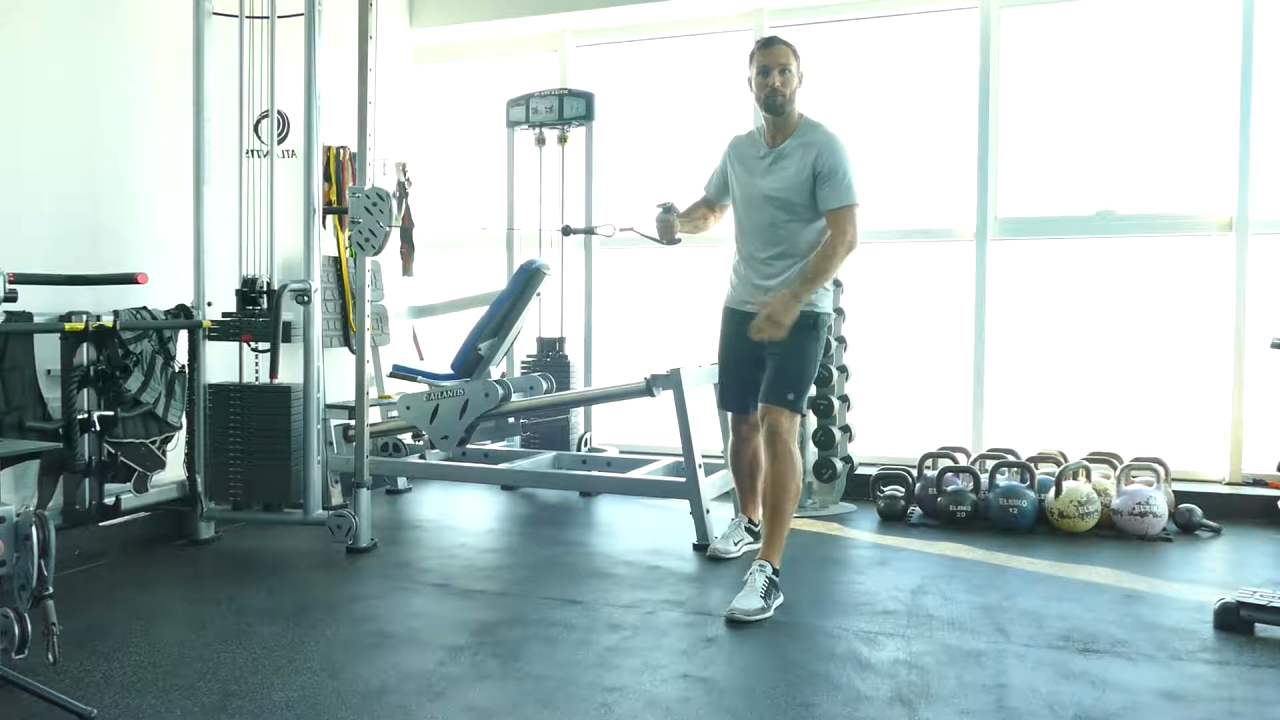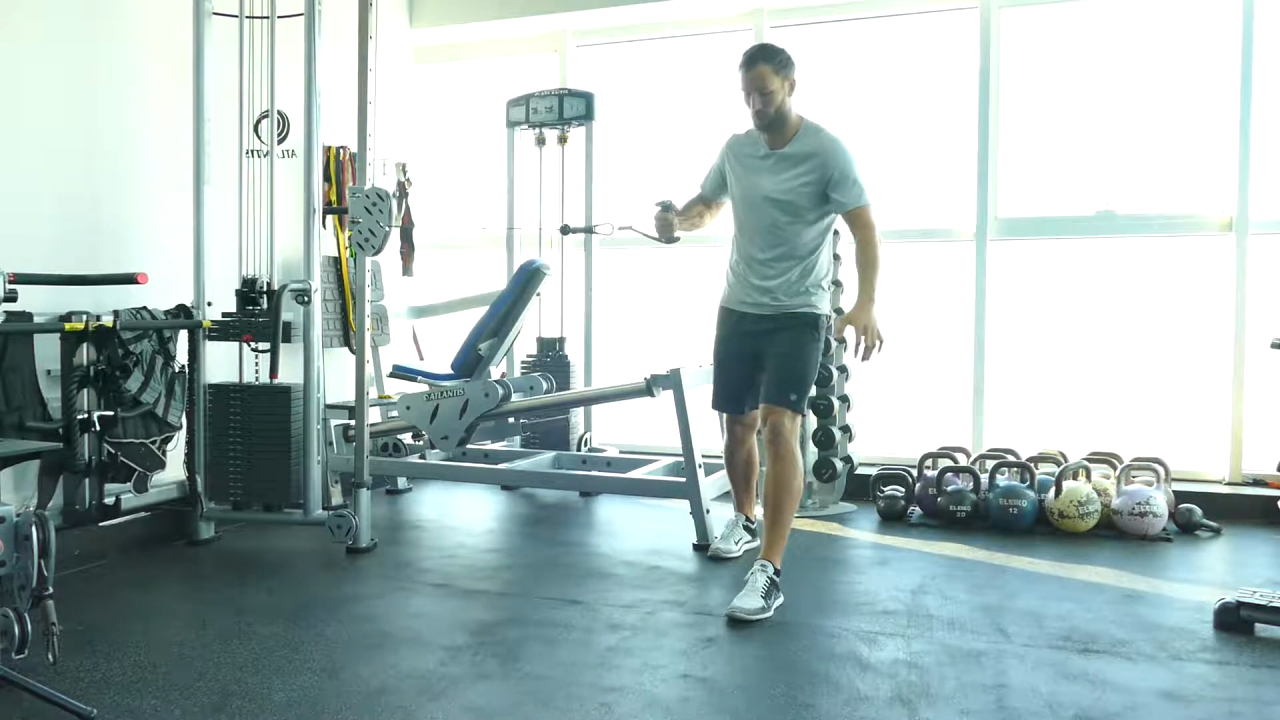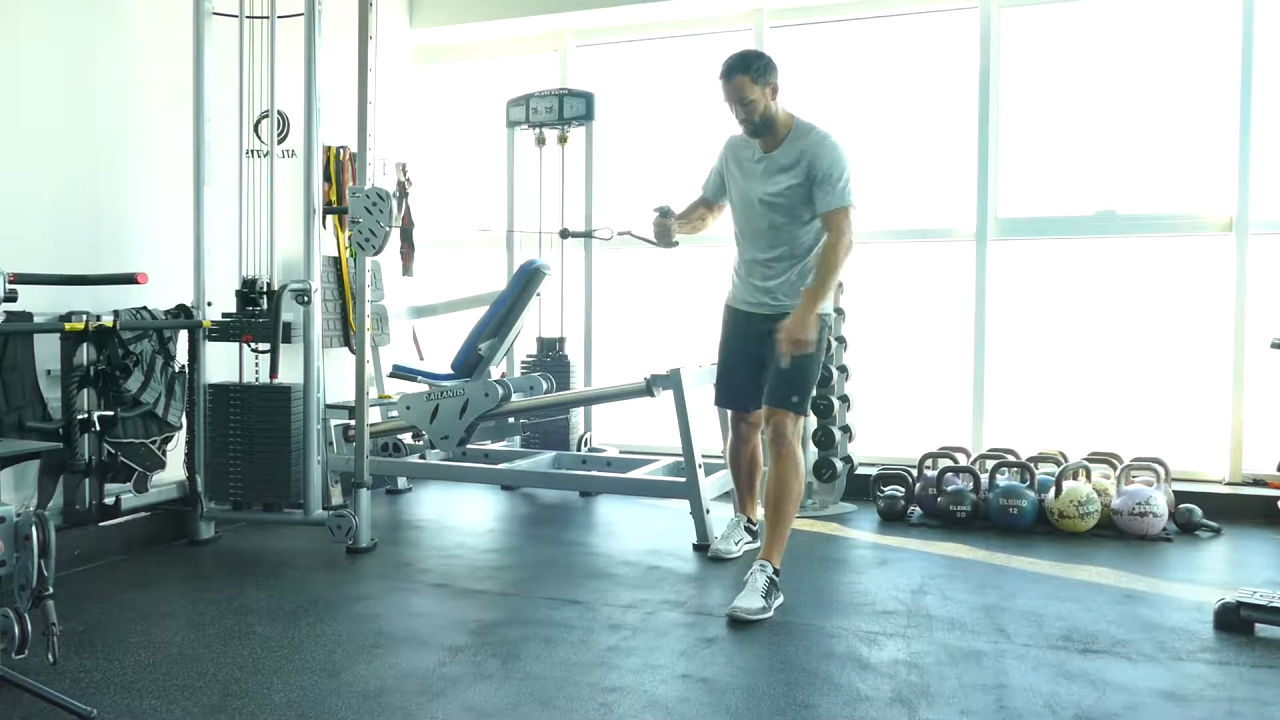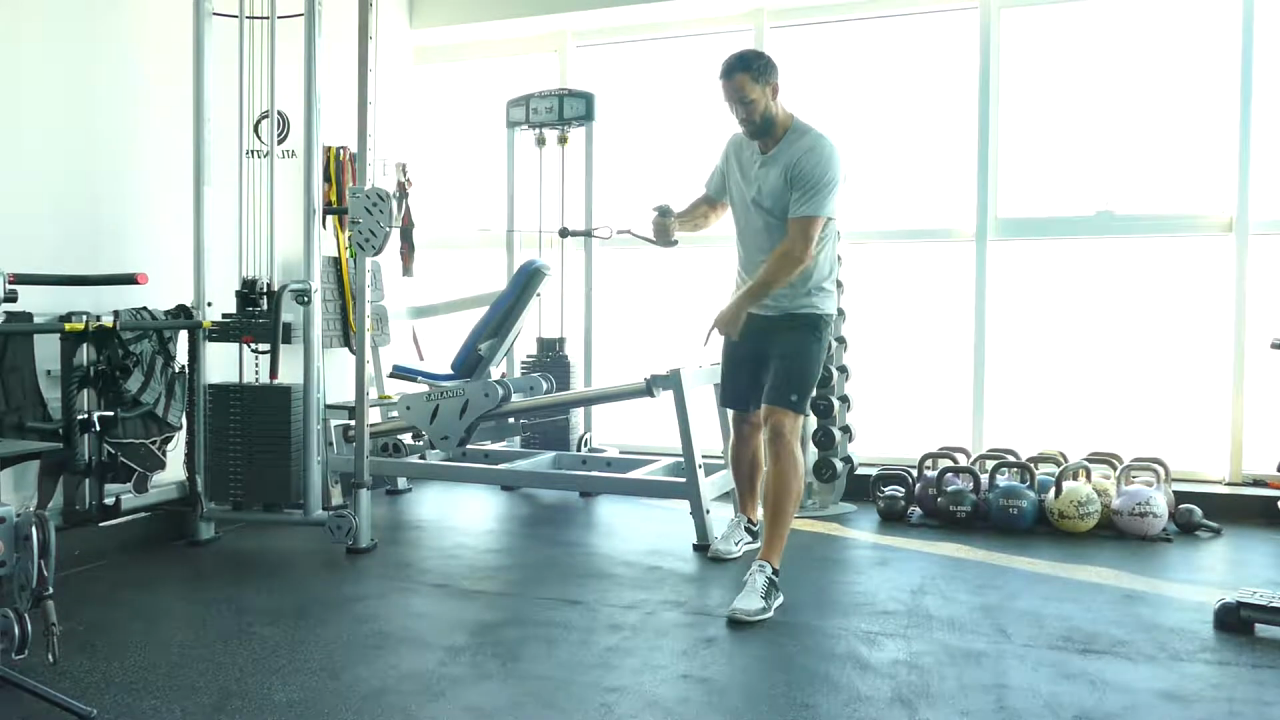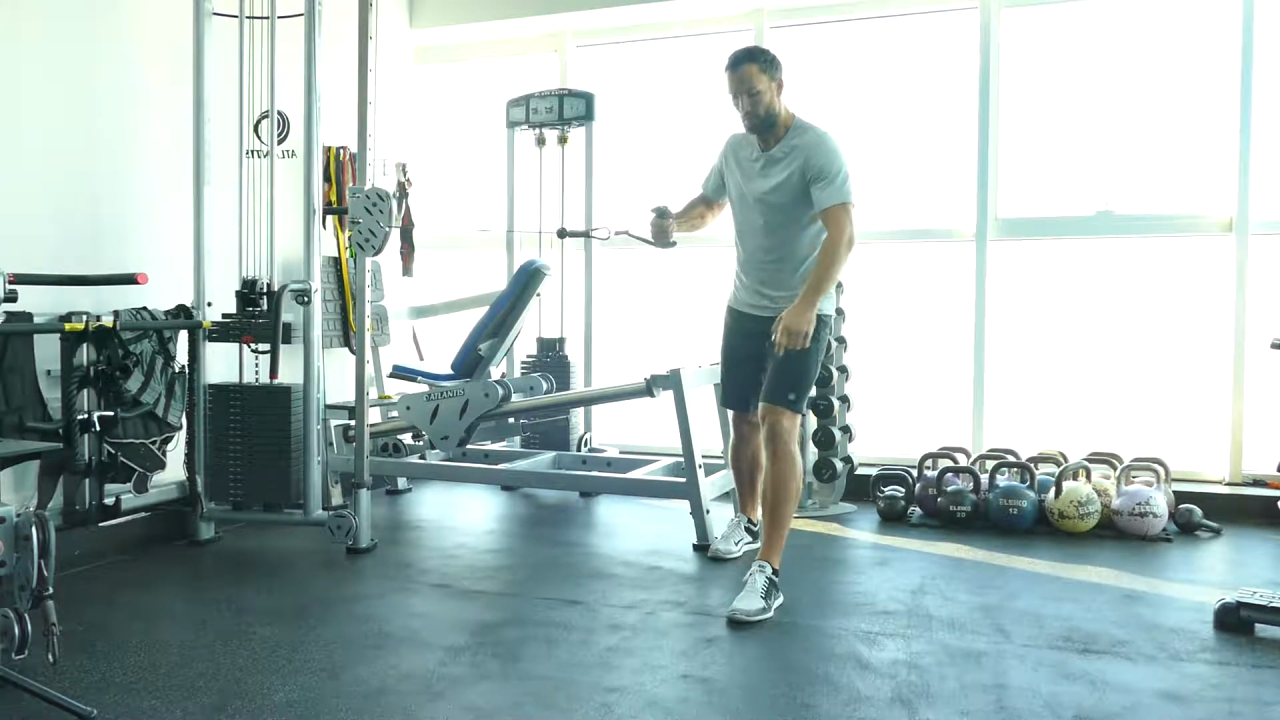
dt=0.3s
person 1, frame 1
left shoulder: (824, 148)
right shoulder: (738, 148)
left elbow: (844, 236)
right elbow: (711, 207)
left wrist: (792, 300)
right wrist: (678, 221)
left hip: (799, 313)
right hip: (742, 307)
left knee: (778, 425)
right knee: (743, 422)
left ankle: (767, 572)
right ankle: (748, 521)
person 1, frame 2
left shoulder: (825, 151)
right shoulder: (736, 148)
left elbow: (864, 229)
right elbow: (706, 204)
left wrist: (864, 304)
right wrist: (677, 219)
left hip: (796, 314)
right hip: (738, 308)
left knee: (780, 428)
right knee: (738, 422)
left ankle: (769, 572)
right ankle: (744, 518)
person 1, frame 3
left shoulder: (819, 151)
right shoulder: (734, 149)
left elbow: (840, 237)
right elbow: (708, 207)
left wrist: (809, 312)
right wrist: (675, 224)
left hip: (794, 316)
right hip: (743, 307)
left knee: (782, 428)
right knee: (742, 421)
left ankle: (768, 572)
right ankle: (745, 520)
person 1, frame 4
left shoulder: (814, 153)
right shoulder: (737, 147)
left elbow: (798, 249)
right elbow: (711, 204)
left wrist: (739, 305)
right wrist: (676, 221)
left hip: (799, 312)
right hip: (750, 308)
left knee: (781, 427)
right knee: (744, 421)
left ankle: (768, 572)
right ankle: (747, 520)
person 1, frame 5
left shoulder: (817, 150)
right shoulder: (735, 148)
left elbow: (840, 234)
right elbow: (709, 203)
left wrist: (803, 306)
right wrist: (673, 221)
left hip: (800, 313)
right hip: (745, 307)
left knee: (779, 426)
right knee: (743, 421)
left ankle: (767, 573)
right ankle: (747, 519)
